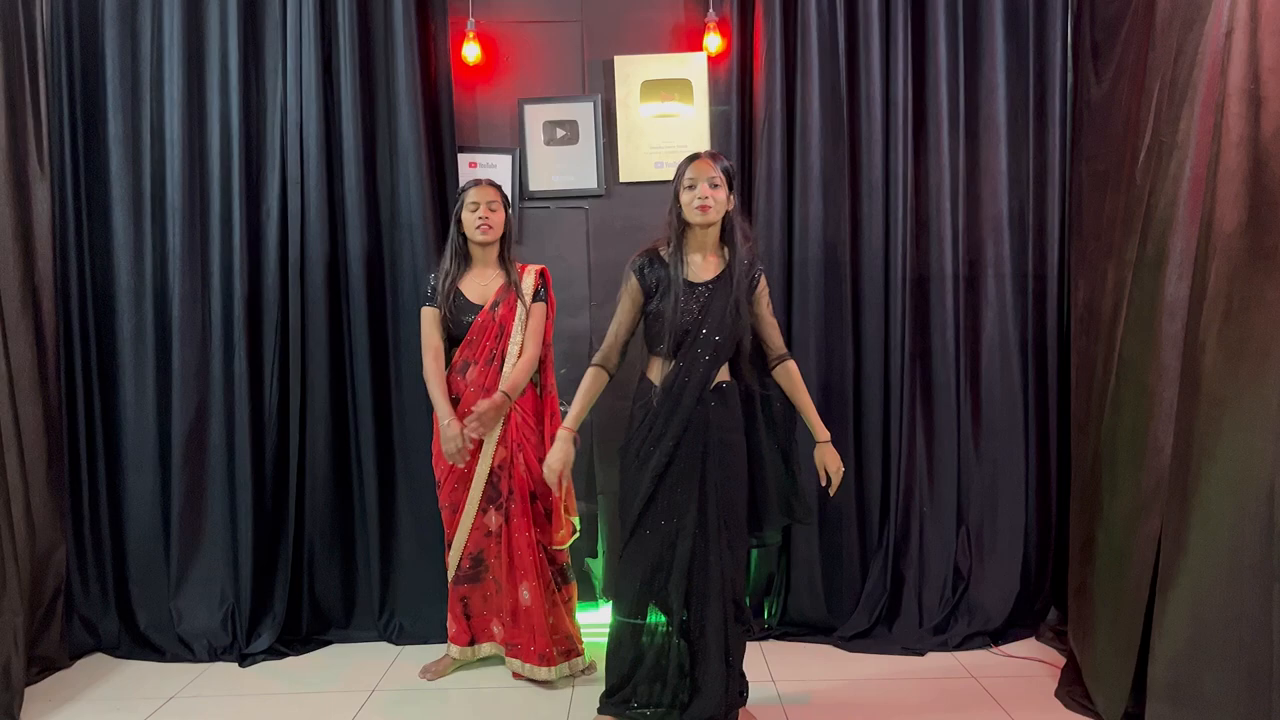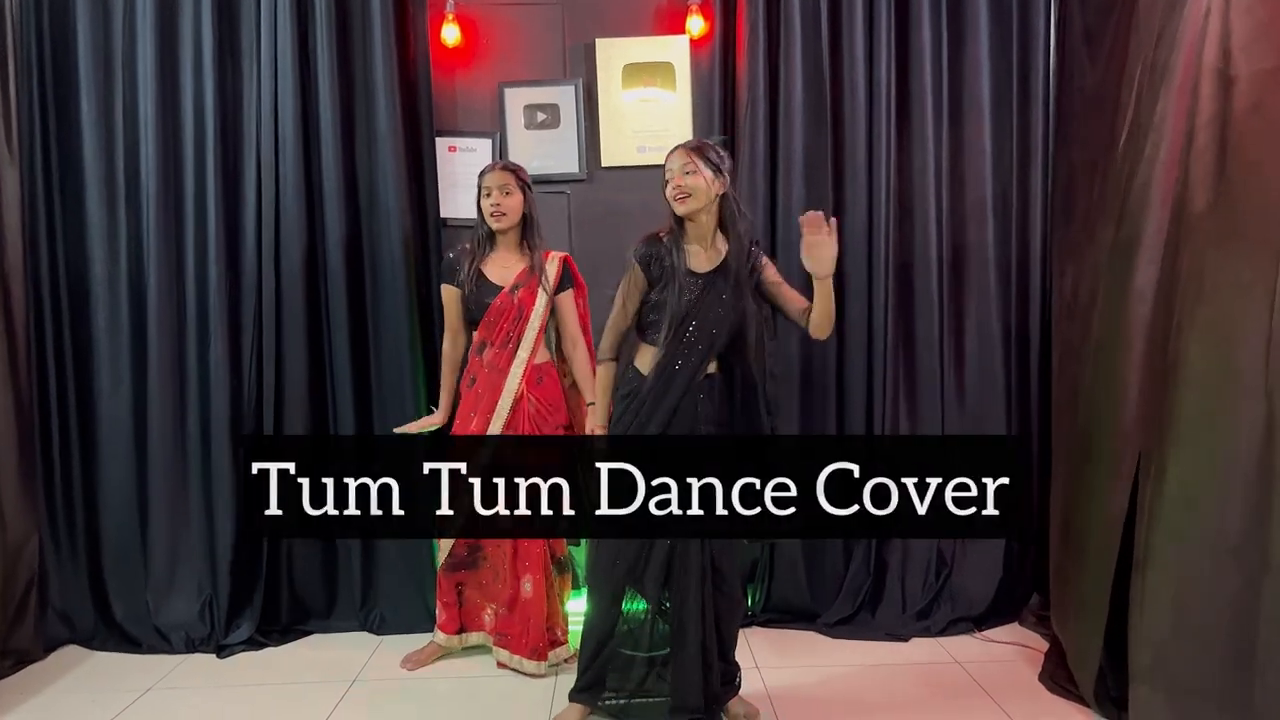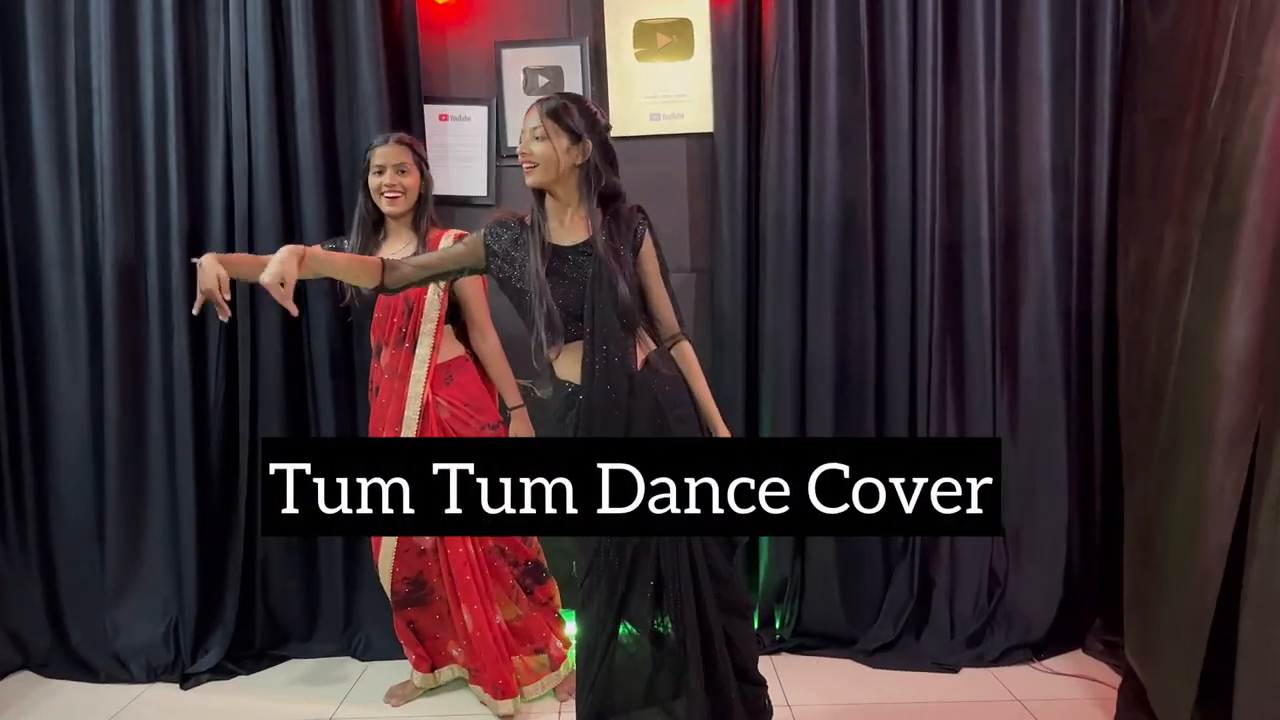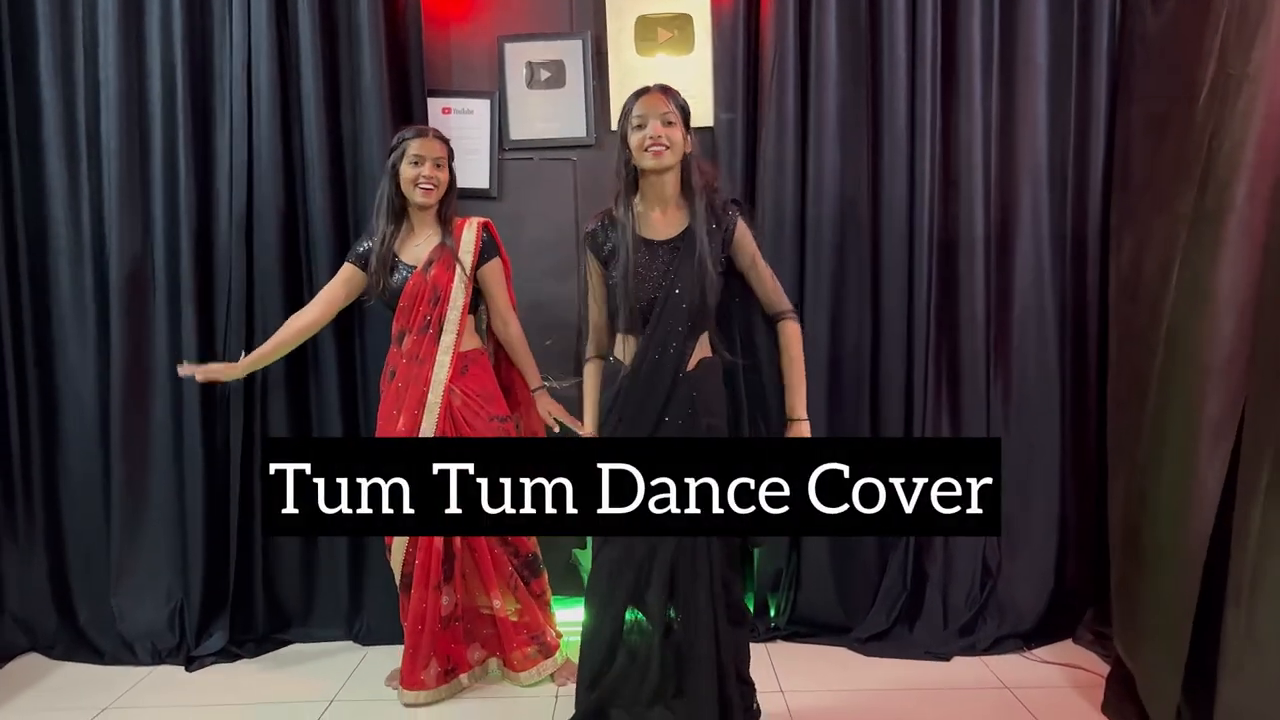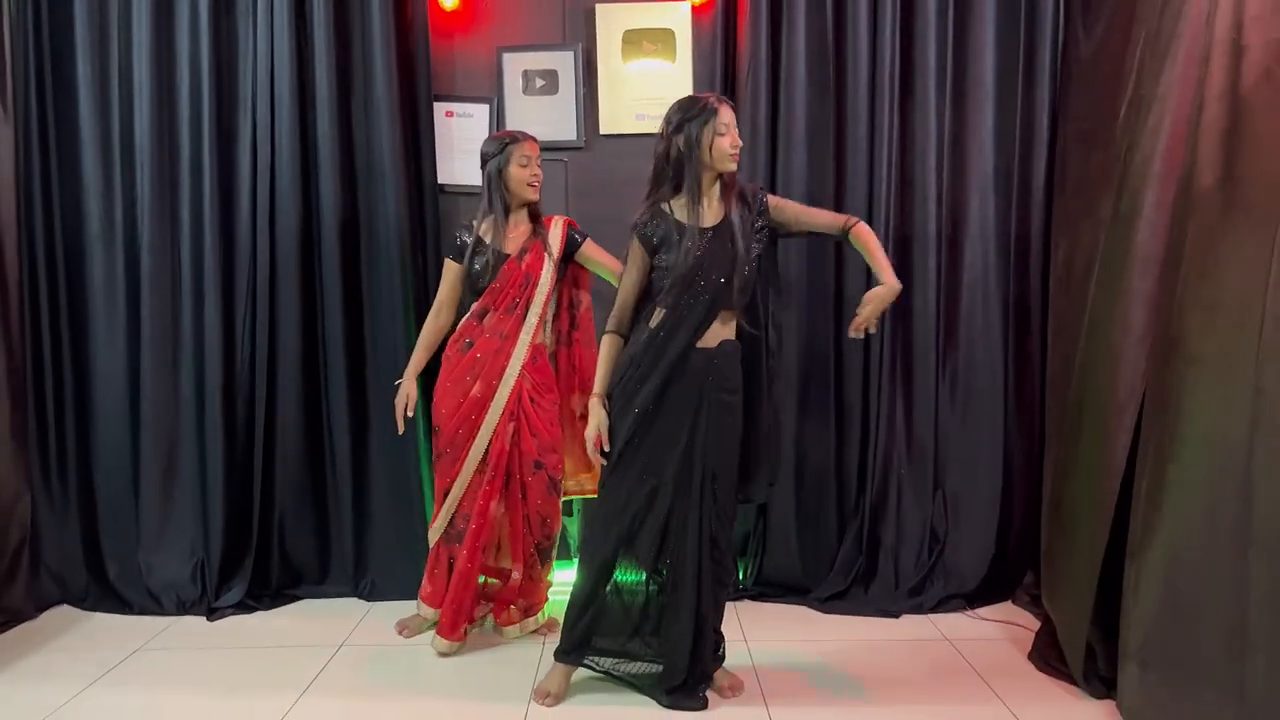
dt=1s
person 1, frame 1
left shoulder: (745, 271)
right shoulder: (649, 267)
left elbow: (777, 358)
right elbow: (608, 357)
left wrist: (821, 436)
right wrist: (567, 432)
left hip: (718, 423)
right hip: (656, 422)
left knee: (718, 557)
right knee: (644, 557)
person 1, frame 2
left shoulder: (746, 259)
right shoulder: (650, 252)
left elbow: (821, 325)
right elbow: (607, 345)
left wrist: (823, 273)
right wrist: (596, 427)
left hip: (704, 415)
right hip: (641, 413)
left knee: (712, 552)
right knee: (623, 550)
person 1, frame 3
left shoulder: (628, 226)
right shoulder: (508, 240)
left elbow: (672, 333)
right elbow: (391, 273)
left wrist: (718, 428)
right wrist: (302, 253)
left hip: (661, 407)
right hip: (592, 418)
left knee: (699, 567)
right knee: (610, 576)
person 1, frame 4
left shoulder: (720, 221)
right shoulder: (606, 233)
left elbow: (780, 317)
right elbow: (597, 345)
left wrist: (796, 417)
right wrist: (588, 434)
left hip: (699, 403)
right hip: (627, 407)
left knee: (706, 563)
right knee: (621, 564)
person 1, frame 5
left shoulder: (750, 208)
right shoulder: (656, 222)
left elbow: (846, 225)
right elbow: (619, 320)
left wrist: (885, 278)
right wrist: (596, 400)
left hip: (716, 380)
right hip: (651, 378)
left knee: (705, 522)
right knee: (617, 515)
left ankle: (699, 658)
right ankle: (572, 652)
person 2, frame 1
left shoulder: (531, 281)
right shoulder: (440, 284)
left elbow: (530, 357)
right elbow: (431, 360)
left wrist: (491, 403)
right wrist: (448, 420)
left hip: (517, 416)
right hip: (459, 420)
left knee: (529, 530)
right knee: (465, 531)
left ankle: (545, 645)
right ankle: (465, 640)
person 2, frame 2
left shoulder: (553, 267)
right shoulder: (463, 264)
left elbow: (574, 343)
right elbow: (452, 341)
left wrist: (596, 408)
right wrist: (444, 406)
left hip: (540, 400)
right hip: (478, 400)
left ankle: (536, 636)
right ankle: (451, 629)
person 2, frame 3
left shoulder: (451, 246)
right shoulder: (356, 251)
left elbow: (483, 334)
right elbow: (264, 267)
left wrist: (517, 409)
right wrist: (217, 261)
left hip: (457, 403)
right hip: (392, 408)
left knee: (490, 534)
right knee: (405, 543)
left ankle: (544, 659)
right ankle: (433, 662)
person 2, frame 4
left shoulder: (475, 236)
right shoulder: (377, 247)
left elbow: (503, 318)
right elbow: (314, 313)
left wrist: (537, 389)
right wrist: (241, 364)
left hip: (471, 389)
right hip: (405, 395)
left ankle: (540, 646)
right ankle: (441, 655)
person 2, frame 5
left shoulder: (557, 234)
right shoulder: (468, 238)
left elbow: (624, 274)
right elbow: (441, 312)
right wrist: (410, 375)
left hip: (526, 375)
right hip: (467, 372)
left knee: (530, 489)
right knee: (461, 486)
left ankle: (518, 605)
right ankle: (442, 602)
